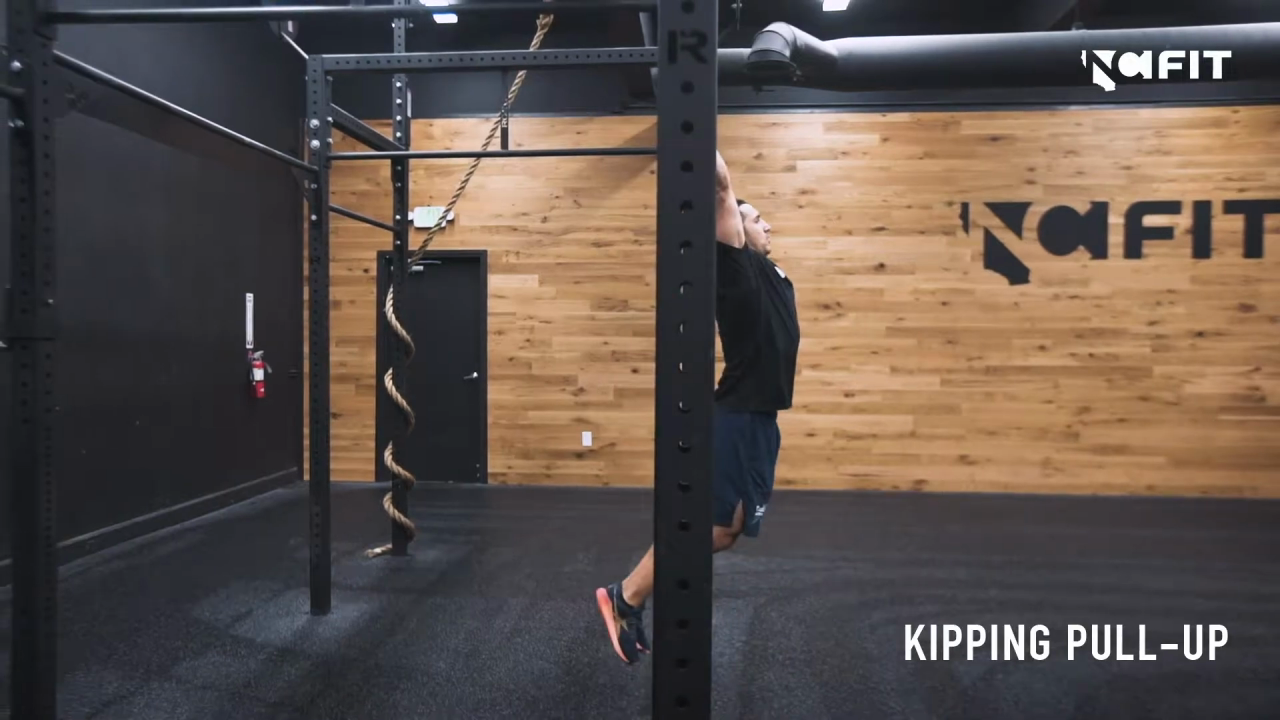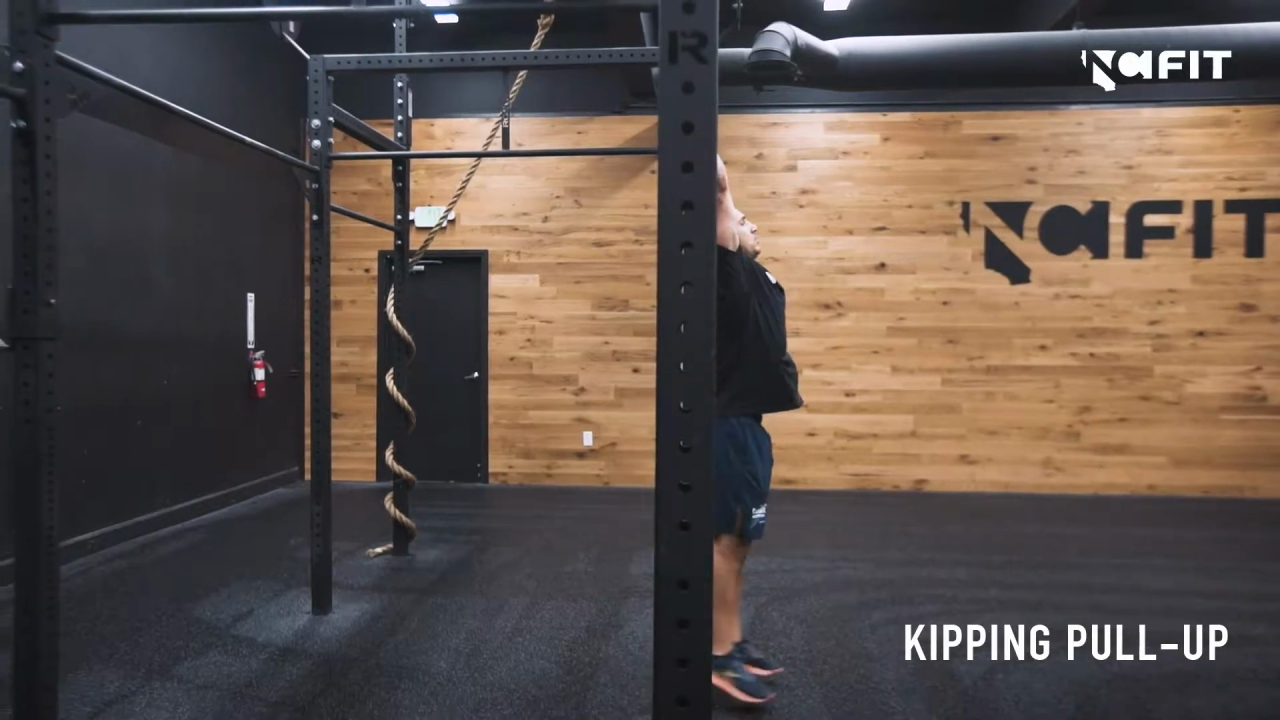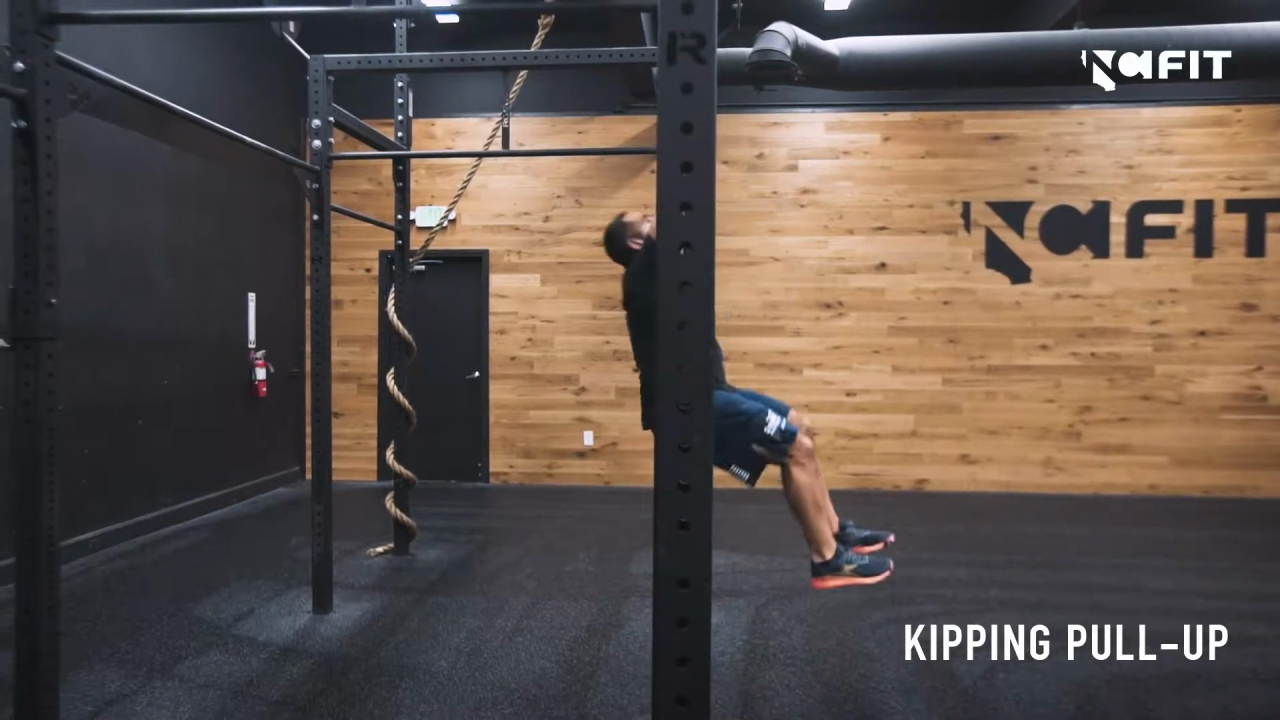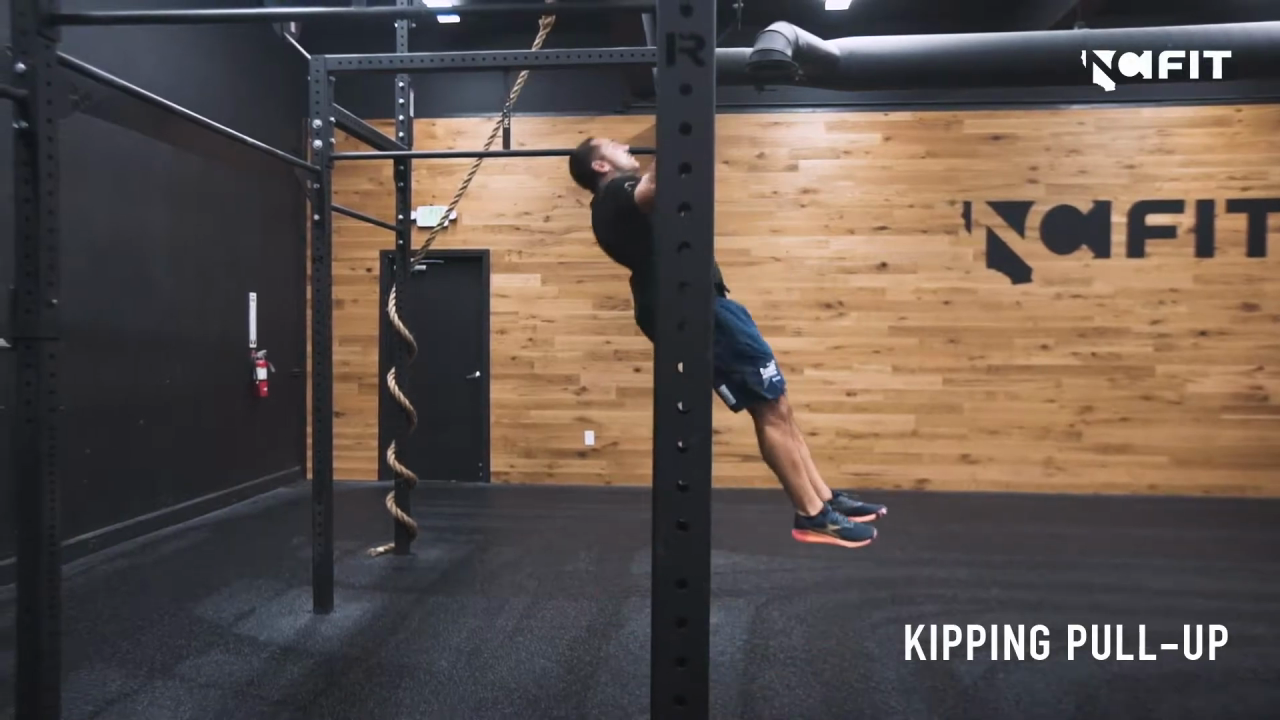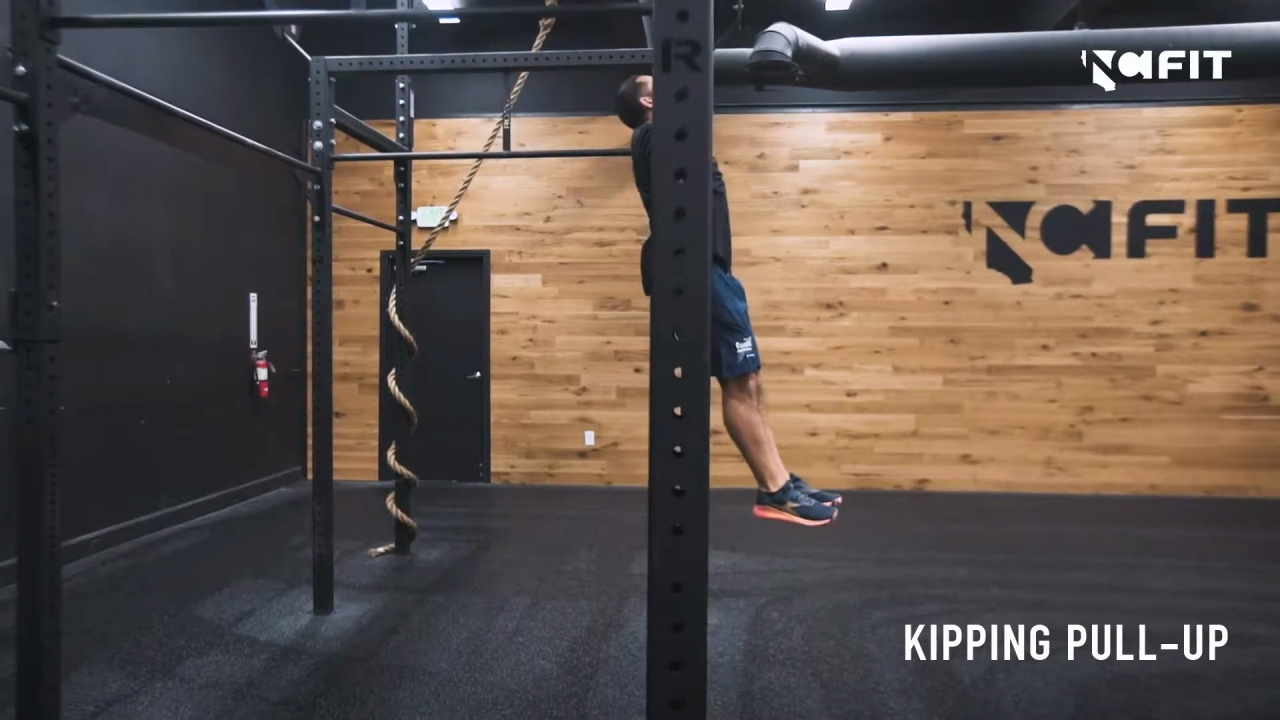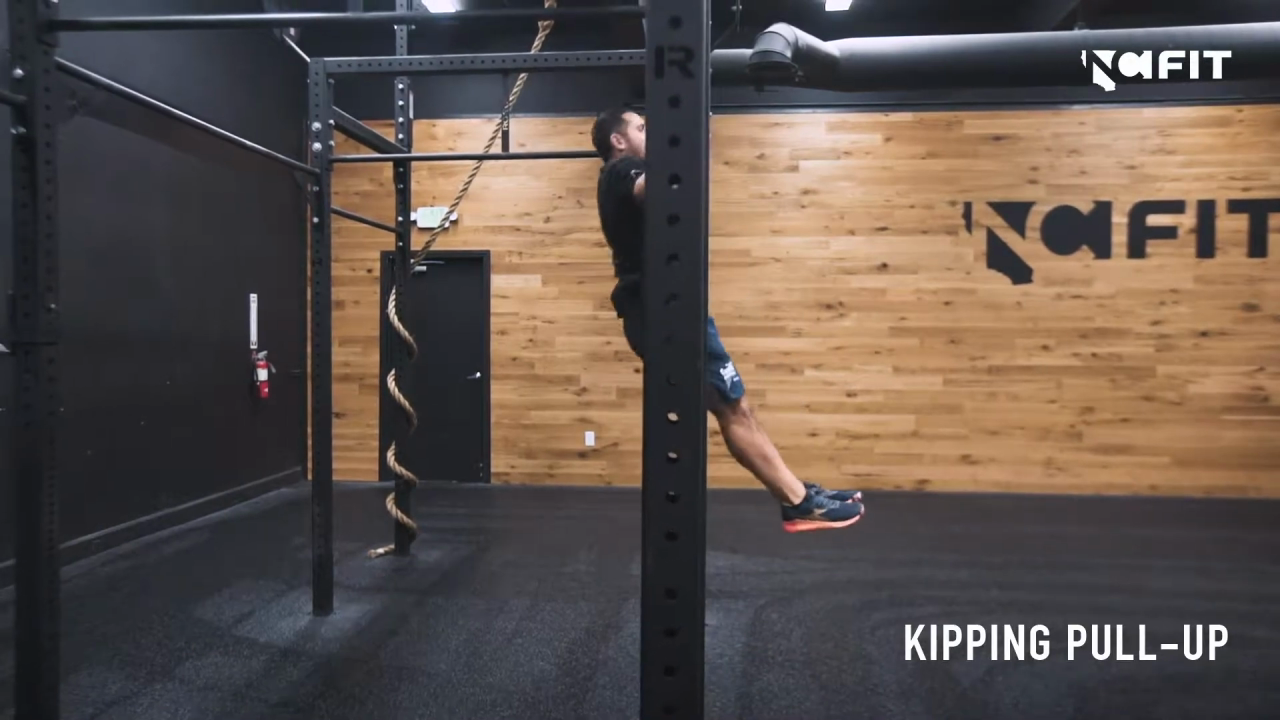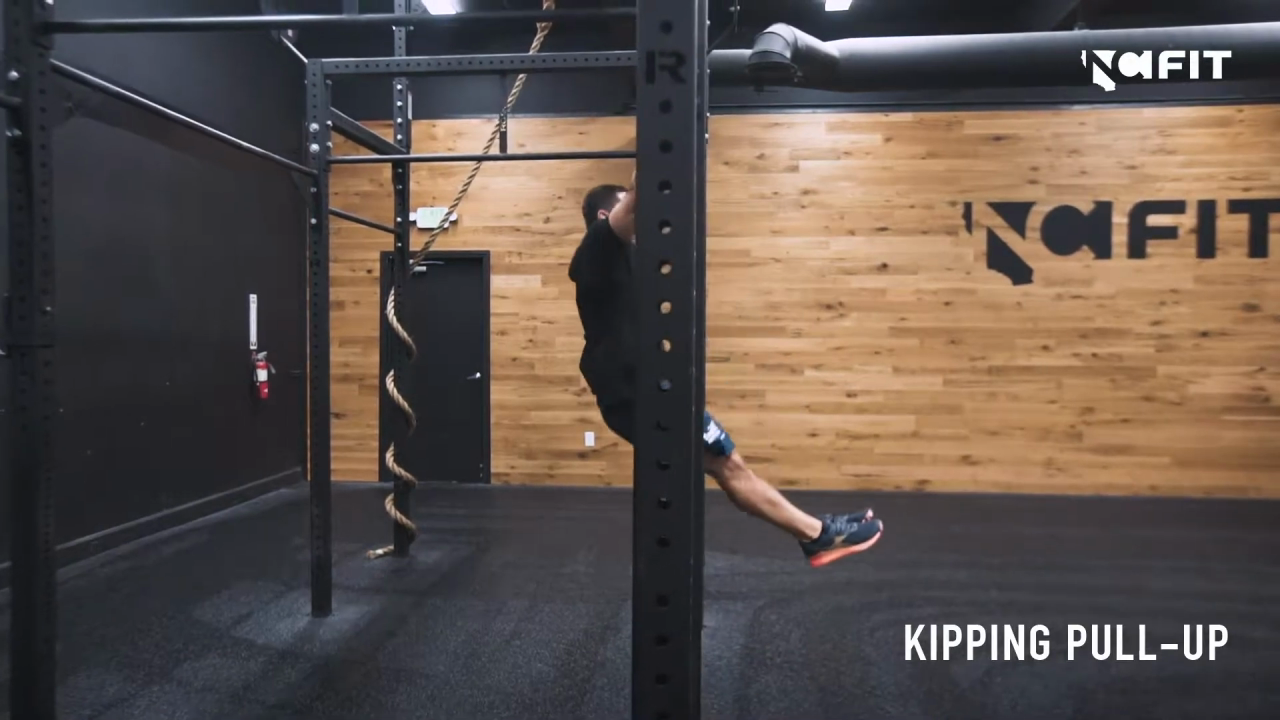
dt=0.2s
person 1, frame 1
left shoulder: (762, 271)
right shoulder: (736, 268)
left elbow: (722, 191)
right elbow: (721, 192)
left hip: (756, 413)
right hip: (741, 414)
left knee: (726, 527)
right knee: (715, 524)
left ankle: (632, 597)
right ankle: (626, 598)
person 1, frame 2
left shoulder: (749, 277)
right shoulder: (729, 271)
left elbow: (722, 200)
right elbow: (719, 196)
left hip: (741, 417)
right hip: (728, 419)
left knee: (739, 534)
right knee: (732, 536)
left ankle: (731, 642)
right ankle: (721, 654)
person 1, frame 3
left shoulder: (658, 272)
right shoulder: (647, 268)
left hip: (706, 395)
left knee: (800, 432)
right knee: (798, 447)
left ankle: (837, 534)
right ankle: (829, 559)
person 1, frame 4
left shoulder: (626, 205)
right shoulder: (617, 200)
right elbow: (655, 184)
left knee: (775, 403)
right knee: (774, 405)
left ankle: (825, 500)
right ankle: (813, 514)
person 1, frame 5
left shoulder: (655, 142)
right shoulder: (653, 137)
left hip: (706, 269)
left knee: (745, 381)
right knee: (742, 383)
left ankle: (782, 483)
right ankle: (776, 491)
person 1, frame 6
left shoulder: (629, 177)
right shoulder: (620, 175)
left knee: (733, 405)
right knee: (733, 406)
left ankle: (800, 494)
right ankle: (798, 502)
person 1, frame 7
left shoulder: (612, 254)
right shoulder: (600, 248)
left hip: (636, 385)
right hip: (634, 389)
left knee: (727, 461)
right knee: (727, 462)
right ankle: (819, 535)
